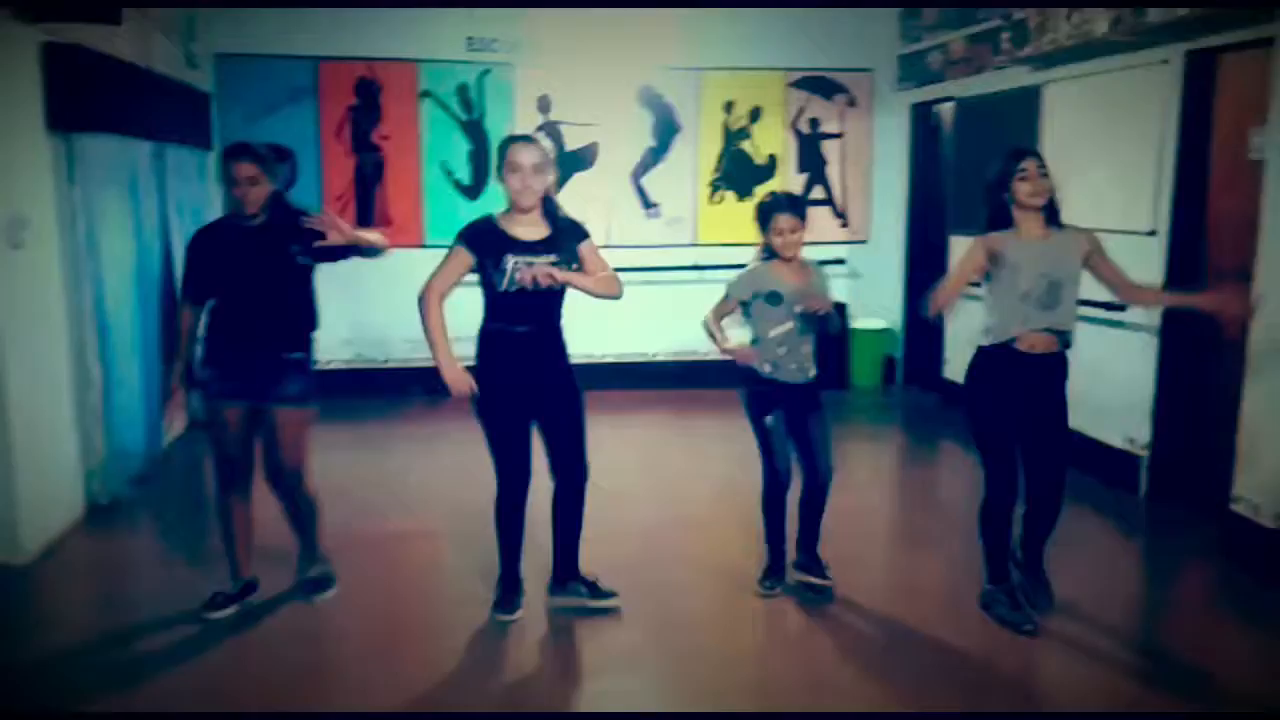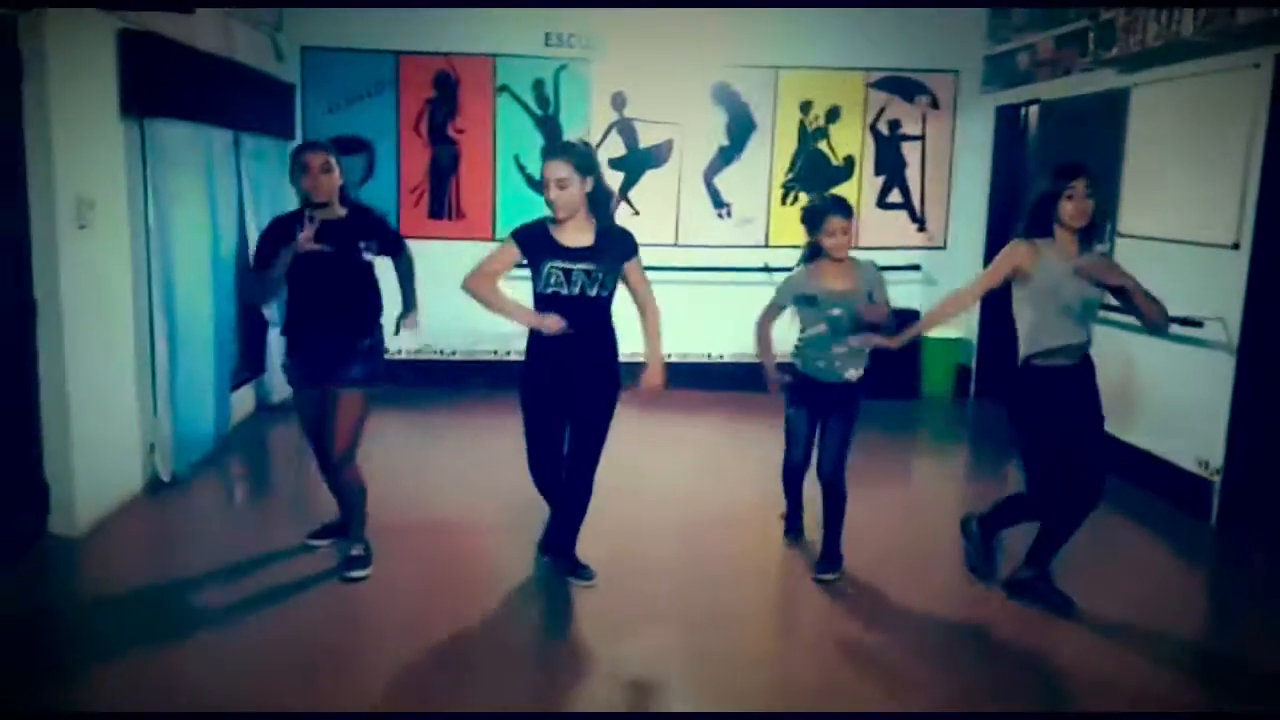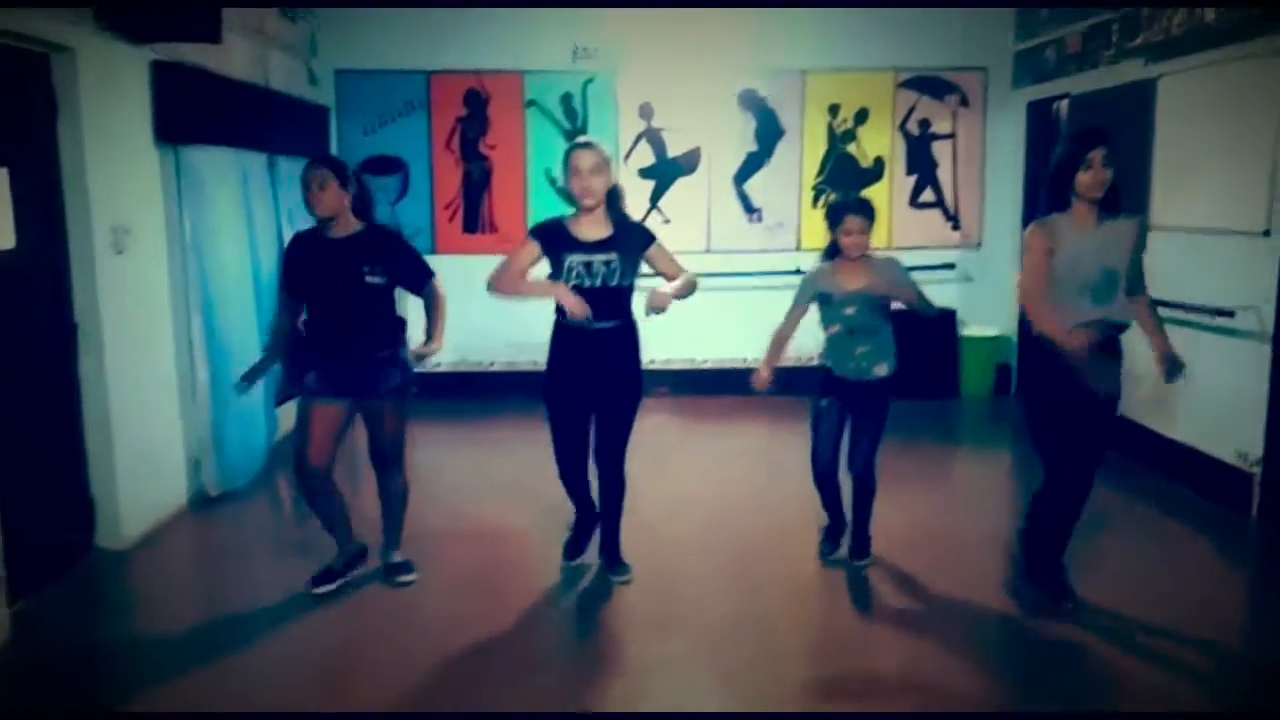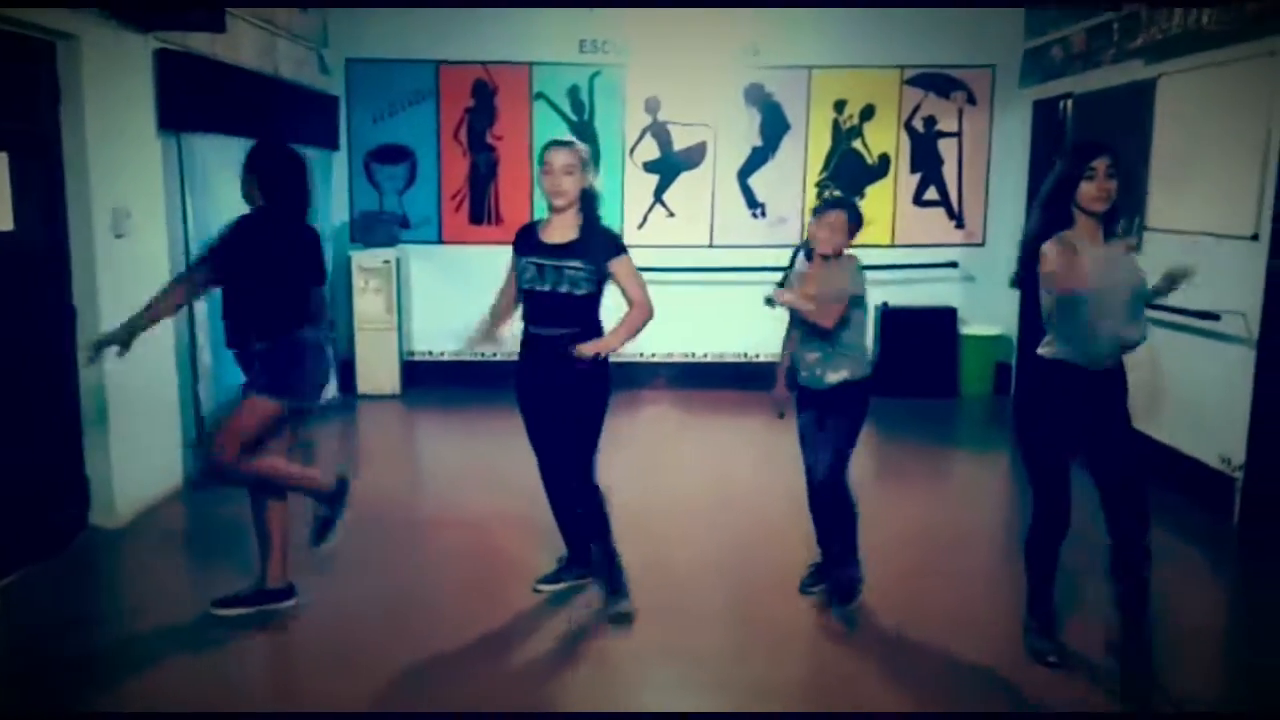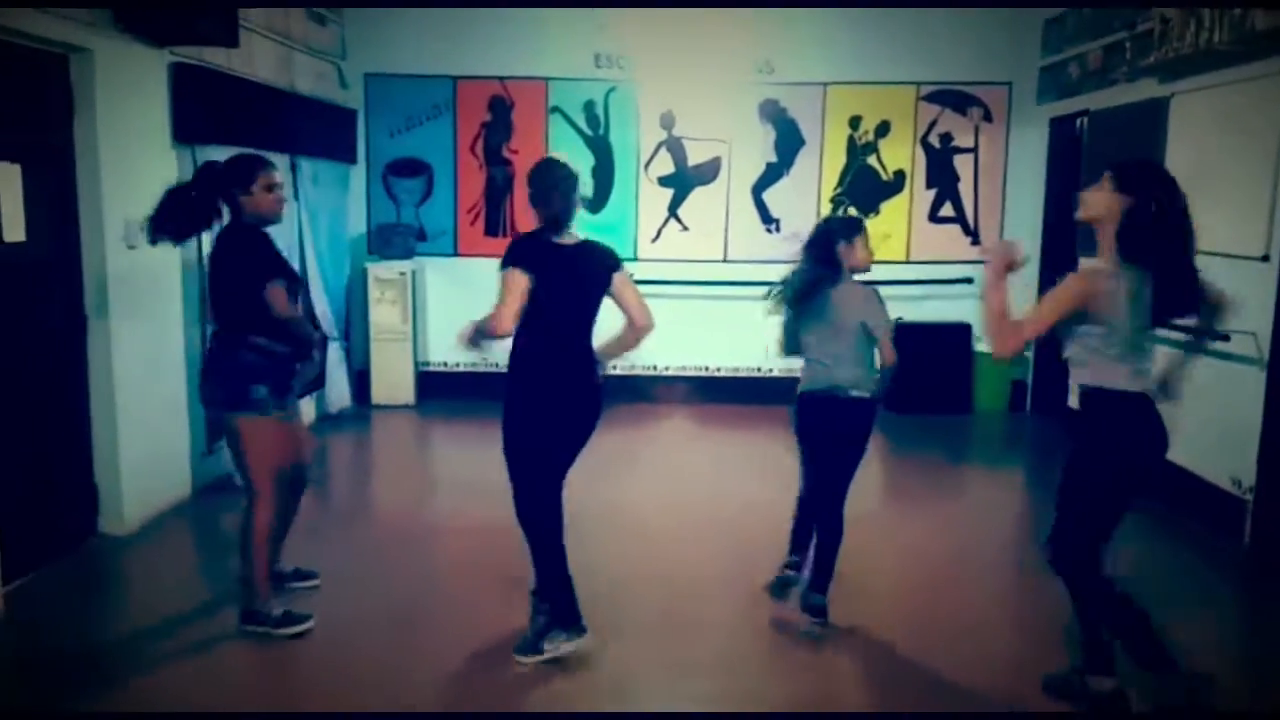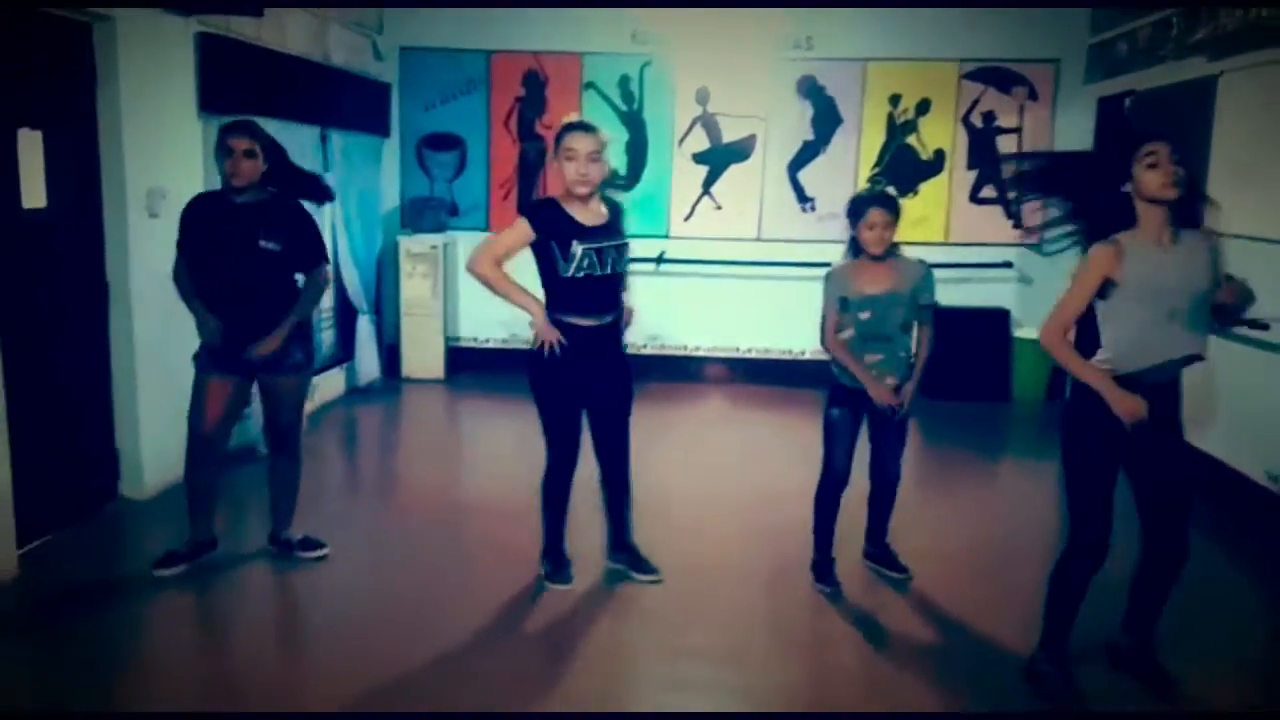
dt=0.5s
person 1, frame 1
left shoulder: (1078, 243)
right shoulder: (990, 247)
left elbow: (1129, 291)
right elbow: (938, 304)
left wrist: (1206, 300)
right wrist: (960, 276)
left hip: (1048, 374)
right hip: (997, 372)
left knee: (1048, 484)
right knee: (1002, 482)
left ankle: (1031, 561)
right ankle: (997, 584)
person 1, frame 2
left shoulder: (1101, 263)
right shoulder: (1025, 252)
left elbow: (1159, 321)
right elbow: (965, 297)
left wrist: (1123, 282)
right wrist: (905, 336)
left hip: (1080, 382)
right hip: (1036, 383)
left knee: (1088, 490)
right knee: (1048, 496)
left ankle: (1033, 572)
right ankle: (981, 527)
person 1, frame 3
left shoulder: (1129, 229)
right shoulder: (1043, 233)
left elbow: (1137, 296)
right elbow: (1033, 308)
left wrist: (1162, 345)
right wrist: (1082, 354)
left hip: (1105, 359)
right hip: (1052, 362)
left knee: (1081, 475)
right knee: (1062, 474)
left ankle: (1047, 565)
right ankle: (1027, 558)
person 1, frame 4
left shoulder: (1124, 251)
right shoulder: (1058, 247)
right elbow: (1063, 279)
left wrist: (1162, 288)
right wrist: (1068, 283)
left hip: (1107, 392)
right hip: (1050, 389)
left knee: (1132, 520)
right knee: (1053, 515)
left ankle: (1135, 644)
right ankle: (1039, 619)
person 1, frame 5
left shoulder: (1091, 278)
right shoulder: (1146, 270)
left elbow: (1008, 342)
right elbow: (1207, 312)
left wrist: (996, 274)
right wrist: (1173, 370)
left hip: (1109, 426)
right hip: (1136, 423)
left knee: (1073, 554)
right knee: (1078, 550)
left ankle: (1146, 666)
right ankle: (1098, 670)
person 1, frame 6
left shoulder: (1203, 245)
right shoulder: (1110, 251)
left elbow: (1232, 299)
right elbow: (1053, 334)
left wrist: (1231, 293)
right wrist: (1110, 393)
left hip: (1160, 411)
right hip: (1102, 407)
left knee: (1170, 544)
right knee: (1090, 541)
left ankle: (1134, 644)
right ankle: (1047, 657)
person 2, frame 1
left shoulder: (570, 232)
right shoulder: (482, 234)
left elbow: (612, 287)
right elbow: (431, 295)
left wrist: (555, 273)
right wrist: (446, 360)
left hip: (553, 365)
right hip: (499, 367)
left knee: (573, 472)
right knee: (514, 478)
left ankle: (567, 577)
right ankle: (509, 580)
person 2, frame 2
left shoulder: (618, 240)
right shoulder: (533, 235)
left elbow: (645, 301)
right elbow: (474, 281)
left wrist: (654, 360)
right wrist: (529, 317)
left hip: (597, 364)
right hip: (545, 363)
left knee: (582, 464)
right knee: (543, 462)
left ankle: (564, 548)
right ankle: (558, 521)
person 2, frame 3
left shoulder: (633, 234)
right shoulder: (551, 233)
left elbow: (687, 279)
right elbow: (498, 281)
left wrist: (671, 288)
right wrist: (556, 290)
left hip: (620, 359)
right hip: (569, 359)
left knee: (611, 458)
right knee: (569, 458)
left ankle: (611, 549)
right ankle: (585, 519)
person 2, frame 4
left shoulder: (602, 240)
right shoulder: (526, 237)
left elbow: (642, 307)
right elbow: (509, 296)
left wrist: (608, 343)
right wrist: (489, 325)
left hip: (584, 373)
right hip: (535, 370)
left knee: (578, 475)
right knee: (552, 471)
left ankle: (610, 572)
right ankle: (578, 558)
person 2, frame 5
left shoulder: (524, 252)
right shoulder: (600, 257)
left elbow: (502, 323)
right elbow: (642, 321)
left wrist: (473, 332)
right wrist: (607, 353)
left hip: (532, 389)
right hip: (582, 390)
left knee: (530, 500)
right knee: (548, 493)
left ankle: (564, 621)
right ankle: (550, 601)
person 2, frame 6
left shoulder: (614, 212)
right shoulder: (543, 215)
right elbow: (480, 262)
left wrist: (622, 298)
right wrist: (536, 310)
left hip: (608, 348)
right hip: (561, 351)
left knee: (616, 454)
right knee: (563, 457)
left ankle: (620, 545)
right ankle: (553, 553)
person 3, frame 1
left shoulder: (299, 229)
right shoulder: (209, 241)
left elbow: (377, 246)
right elbow: (190, 309)
left wrist: (346, 235)
right wrist: (177, 375)
left hip: (286, 366)
right hip: (227, 369)
left knee: (286, 474)
right knee: (231, 478)
left ankle: (314, 560)
right ankle: (240, 579)
person 3, frame 2
left shoulder: (367, 224)
right shoulder: (283, 231)
left elbow: (401, 254)
right elbow: (263, 293)
left wrist: (410, 306)
right wrist: (291, 253)
left hip: (356, 353)
right hip: (304, 352)
left knee: (340, 455)
right knee: (321, 449)
left ankle: (357, 540)
right ankle: (347, 517)
person 3, frame 3
left shoulder: (384, 243)
right shoulder: (301, 248)
left elbow: (431, 290)
right elbow: (289, 309)
left wrist: (433, 338)
right wrist: (267, 359)
left hip: (382, 365)
right hip: (326, 370)
left knee: (387, 463)
right knee: (311, 467)
left ankle: (392, 550)
right ankle: (348, 549)
person 3, frame 4
left shoulder: (252, 230)
right shoulder: (299, 232)
left elbow: (193, 284)
left wrist: (128, 329)
left hip: (282, 362)
right hip: (300, 356)
left knee: (223, 459)
right knee: (264, 466)
left ankle: (326, 487)
right ankle: (275, 584)
person 3, frame 5
left shoulder: (232, 243)
right shoulder: (251, 244)
left elbow: (239, 316)
right elbow: (283, 308)
left wrist: (289, 349)
right wrist: (308, 341)
left hip: (258, 376)
right hip: (249, 378)
left knee: (294, 474)
right knee: (266, 489)
left ankle: (265, 569)
right ankle: (260, 605)
person 3, frame 6
left shoulder: (289, 213)
right shoulder: (201, 210)
left elbow: (318, 279)
right elbow: (182, 270)
left wrist: (279, 334)
right wrist: (202, 315)
left hip: (283, 344)
right hip: (223, 344)
left knee: (284, 440)
right knee: (203, 444)
left ankle: (282, 532)
right ankle: (199, 538)
person 4, frame 1
left shoulder: (813, 275)
right shoulder: (752, 277)
left elbow: (829, 326)
right elbow: (712, 320)
left wrist: (826, 312)
right wrist: (729, 347)
left hip: (805, 386)
right hip: (765, 386)
left knee: (821, 470)
right knee: (779, 473)
left ankle: (807, 554)
right ankle: (774, 560)
person 4, frame 2
left shoulder: (868, 273)
right shoulder: (798, 281)
left elbow: (886, 320)
right elbow: (764, 322)
left wrist: (877, 318)
right wrist: (769, 368)
left hip: (845, 387)
right hip: (804, 382)
left knee: (831, 470)
right knee: (795, 463)
left ankle: (831, 550)
right ankle: (794, 515)
person 4, frame 3
left shoulder: (890, 270)
right shoulder: (819, 279)
left elbow: (928, 308)
right elbow: (789, 325)
left wrist: (894, 293)
right wrist: (767, 365)
left hip: (874, 383)
right hip: (834, 380)
left knee: (862, 464)
right knee: (822, 462)
left ankle: (860, 536)
right ankle: (835, 522)
person 4, frame 4
left shoulder: (849, 271)
right shoulder: (798, 274)
left elbow: (829, 319)
left wrist: (790, 300)
right wrist: (781, 380)
left hip: (847, 389)
right hip: (809, 392)
left knee: (831, 477)
right knee: (816, 481)
left ankle: (848, 566)
right ankle: (829, 561)
person 4, frame 5
left shoulder: (808, 294)
right shoulder: (864, 295)
left elbow: (788, 348)
right elbow: (889, 359)
right wrist: (875, 385)
left hip: (810, 405)
right hip: (851, 408)
left knee: (812, 489)
right knee: (833, 496)
left ankle: (793, 565)
right ankle: (816, 593)
person 4, frame 6
left shoulder: (916, 273)
right shoulder: (838, 277)
left elbow: (924, 329)
right elbow: (829, 339)
left wrist: (912, 385)
right wrist: (869, 382)
left hip: (894, 391)
right hip: (848, 388)
left knee: (887, 475)
right knee: (835, 473)
left ankle: (876, 547)
right ankle: (821, 558)
